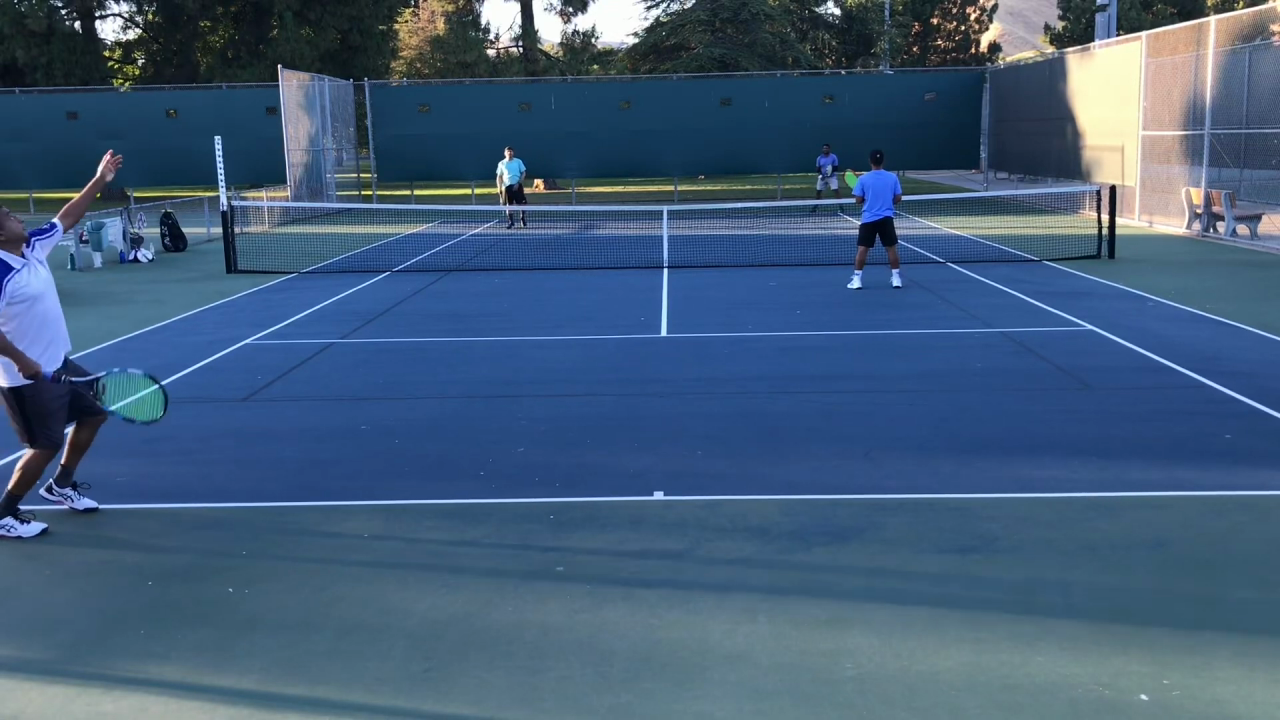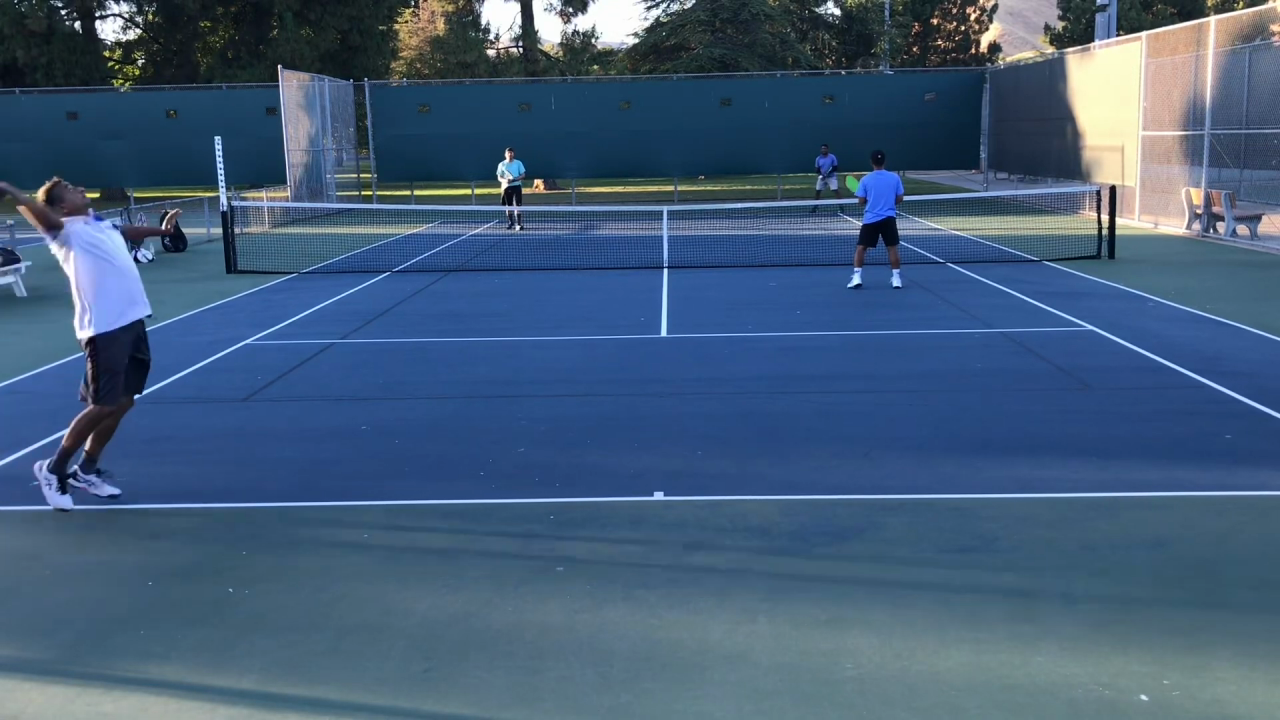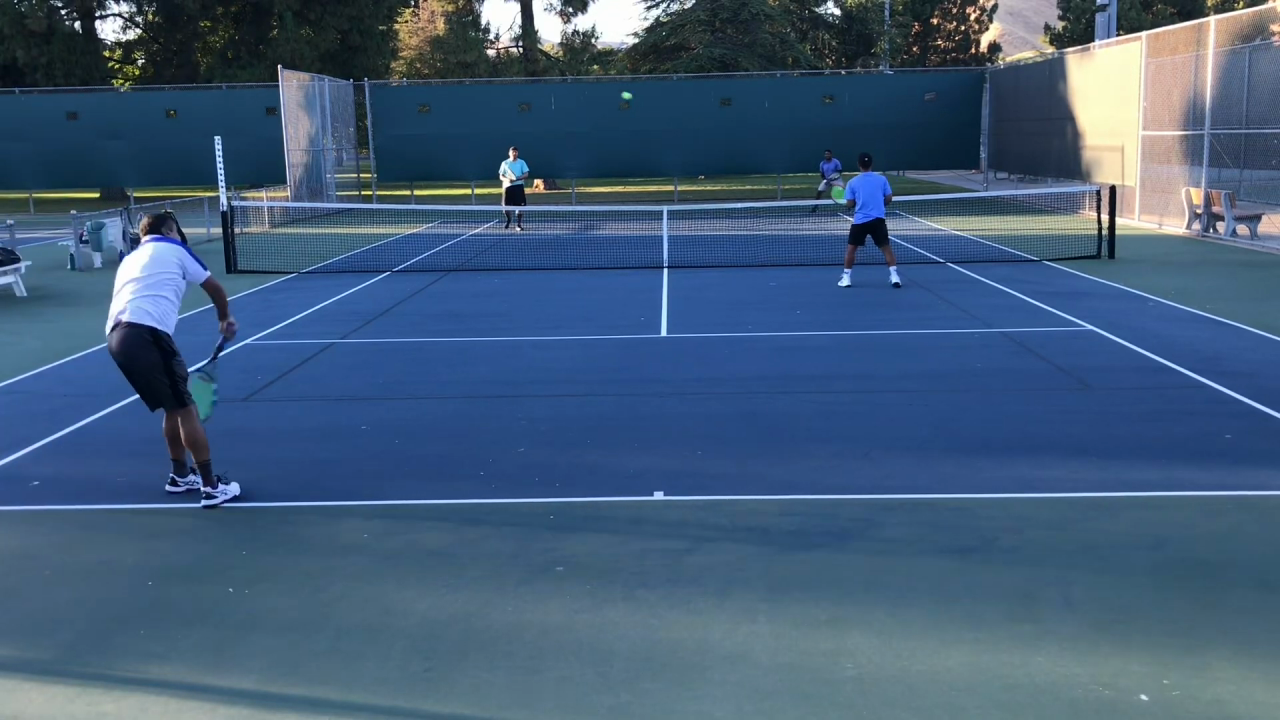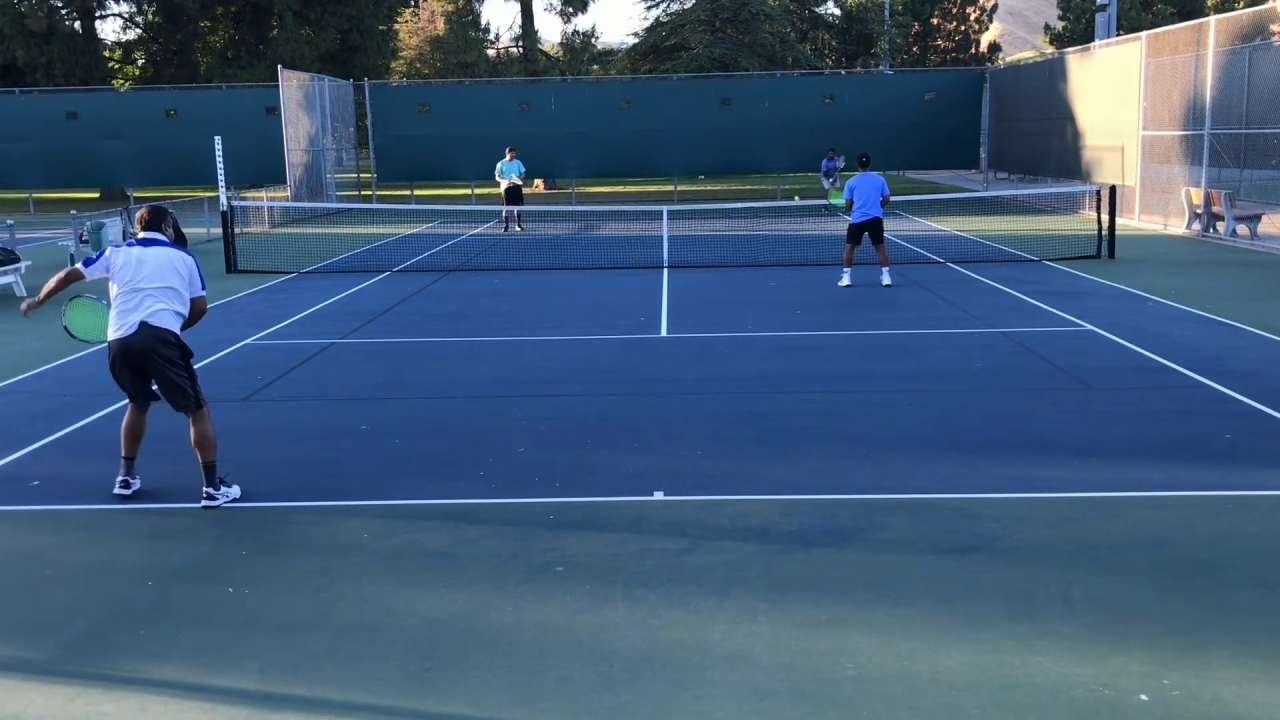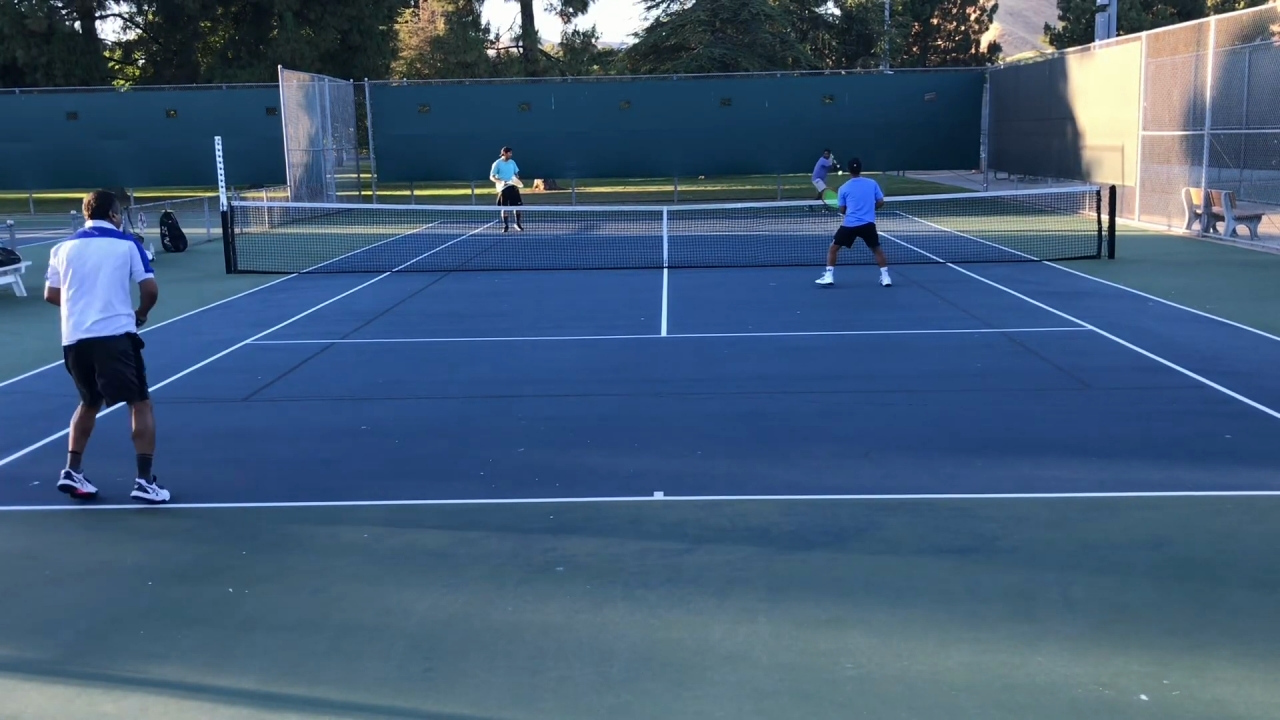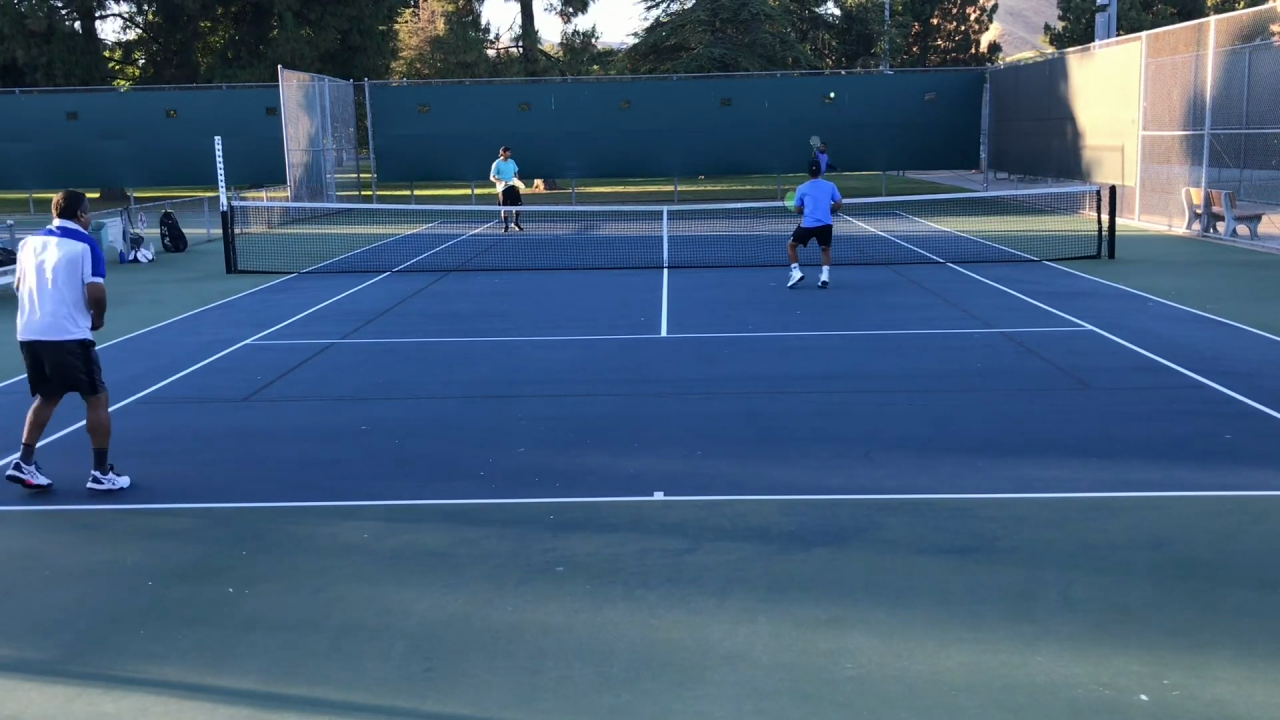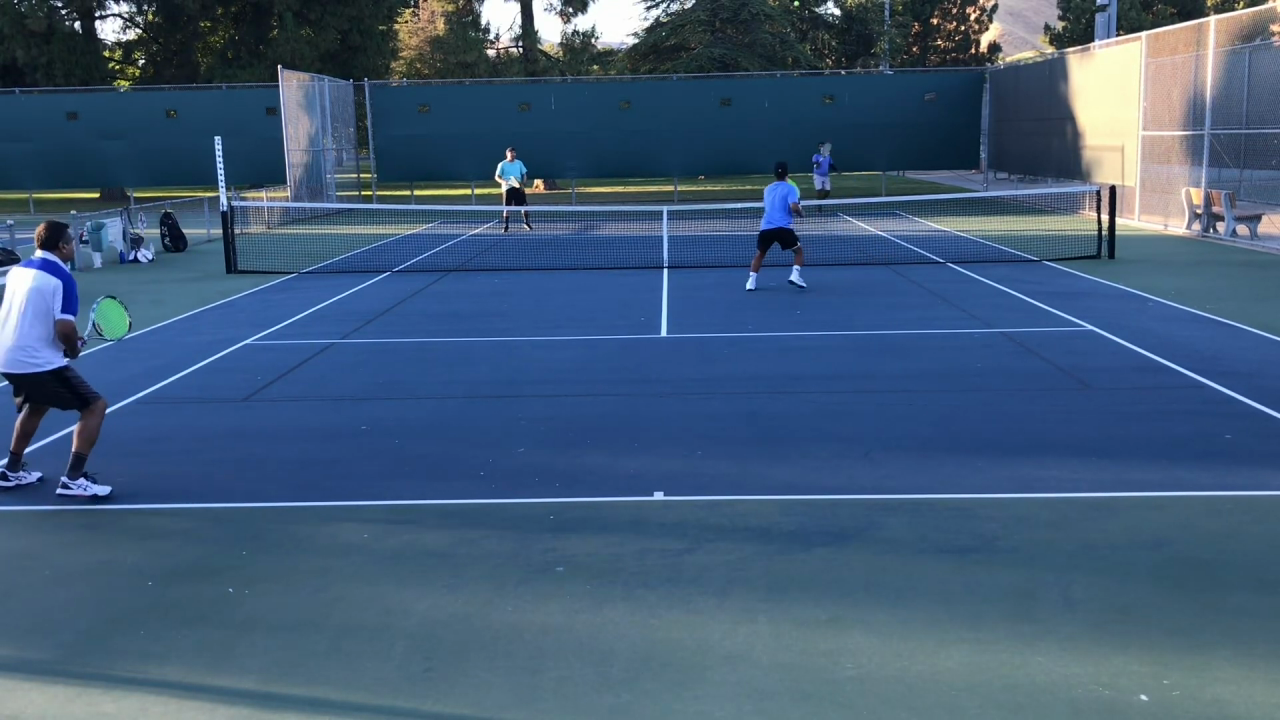
dt=0.4s
person 1, frame 1
left shoulder: (33, 248)
left elbow: (67, 218)
left wrist: (99, 182)
left hip: (58, 362)
left knee: (94, 416)
right knee: (46, 446)
left ankle: (62, 485)
person 1, frame 2
left shoulder: (94, 223)
right shoulder: (65, 230)
left elbow: (124, 233)
right elbow: (46, 220)
left wrist: (160, 230)
left hip: (130, 324)
right hip: (105, 331)
left knee: (123, 401)
right knee: (104, 405)
left ankle: (87, 469)
right ankle: (54, 468)
person 1, frame 3
left shoulder: (130, 261)
right shoulder: (174, 249)
right elbow: (214, 288)
right wrist: (225, 317)
left hip: (120, 336)
right hip: (145, 334)
left knee: (174, 407)
right knee: (184, 408)
left ankle: (180, 474)
right ankle: (210, 485)
person 1, frame 4
left shoulder: (116, 254)
right shoulder: (184, 258)
left elbow: (70, 275)
right elbow: (200, 308)
left wrist: (37, 300)
left hip: (120, 341)
right hip: (160, 337)
left knee: (139, 404)
right knee: (198, 411)
left ankle: (127, 476)
right ankle: (213, 487)
person 1, frame 5
left shoulder: (63, 248)
right shoulder: (128, 244)
left elbow: (50, 295)
right elbow: (150, 290)
right wrist: (140, 313)
left hip: (75, 338)
right hip: (115, 335)
left knee: (89, 403)
right knee: (141, 404)
left ankle: (72, 471)
right ankle: (145, 481)
person 1, frame 6
left shoulder: (29, 242)
right shoulder: (86, 245)
left elbow: (20, 286)
right elbow: (96, 294)
right wrist: (98, 317)
left hip: (30, 334)
right hip: (68, 335)
left knee: (47, 398)
right knee: (97, 397)
left ankle: (24, 463)
right ankle: (100, 472)
person 1, frame 7
right shoulder: (62, 279)
right elbow: (65, 329)
left wrist: (67, 341)
right wrist: (73, 348)
right hip: (38, 362)
left knee: (37, 404)
right knee: (95, 406)
right ankle: (74, 478)
